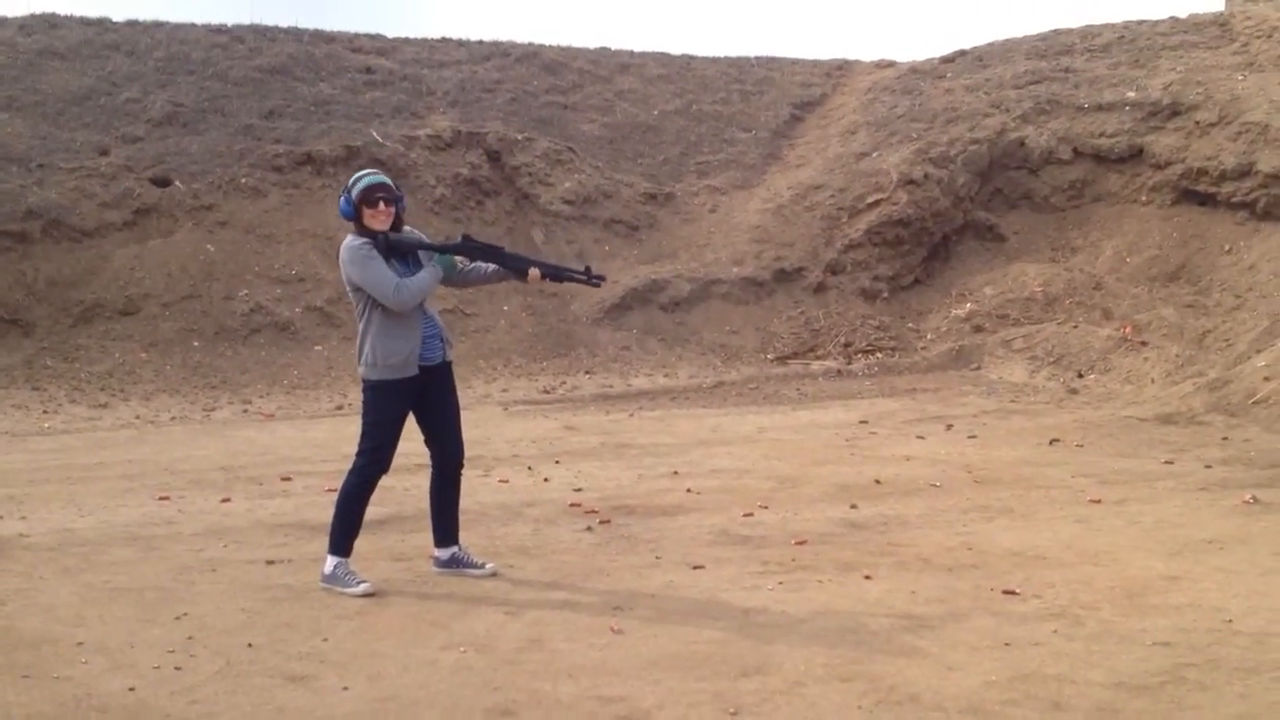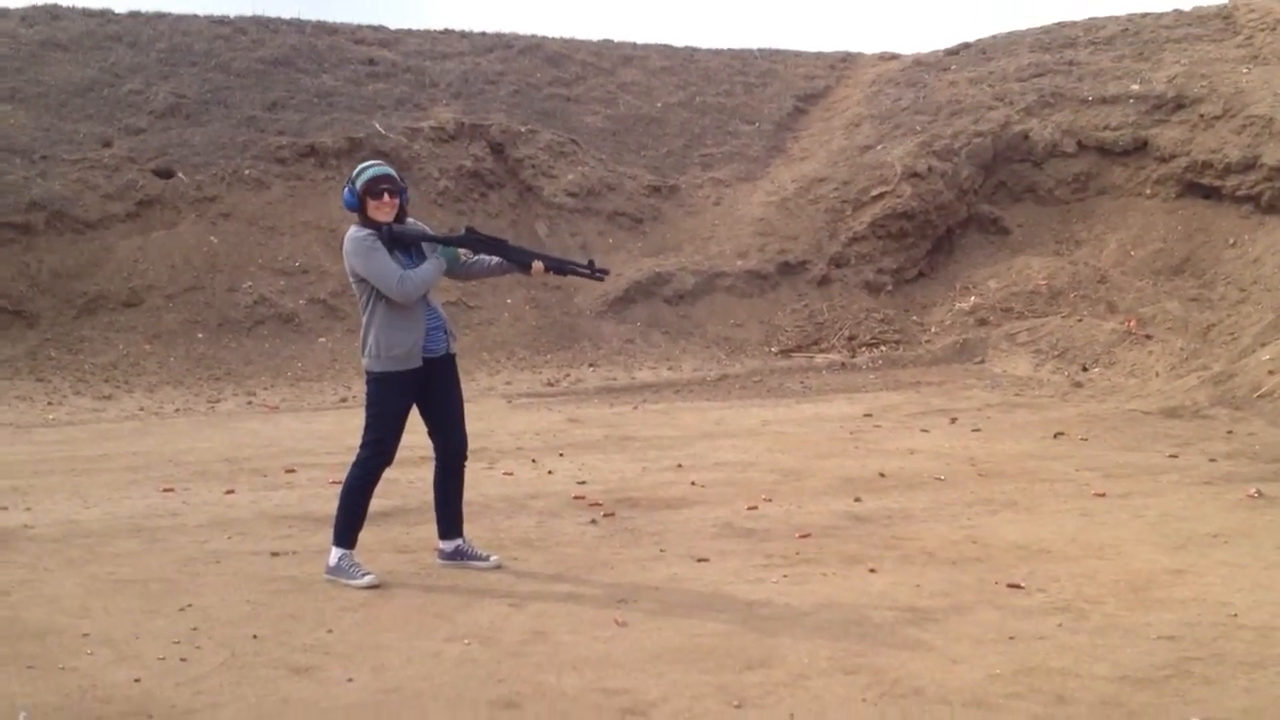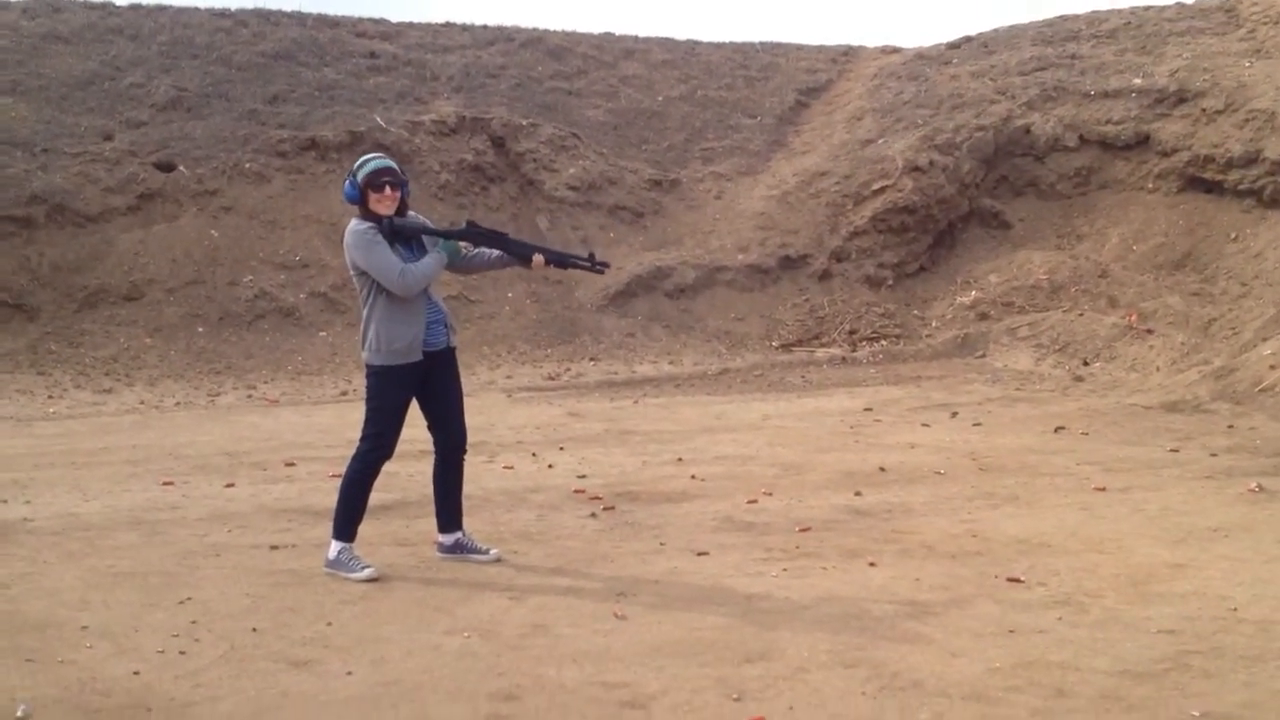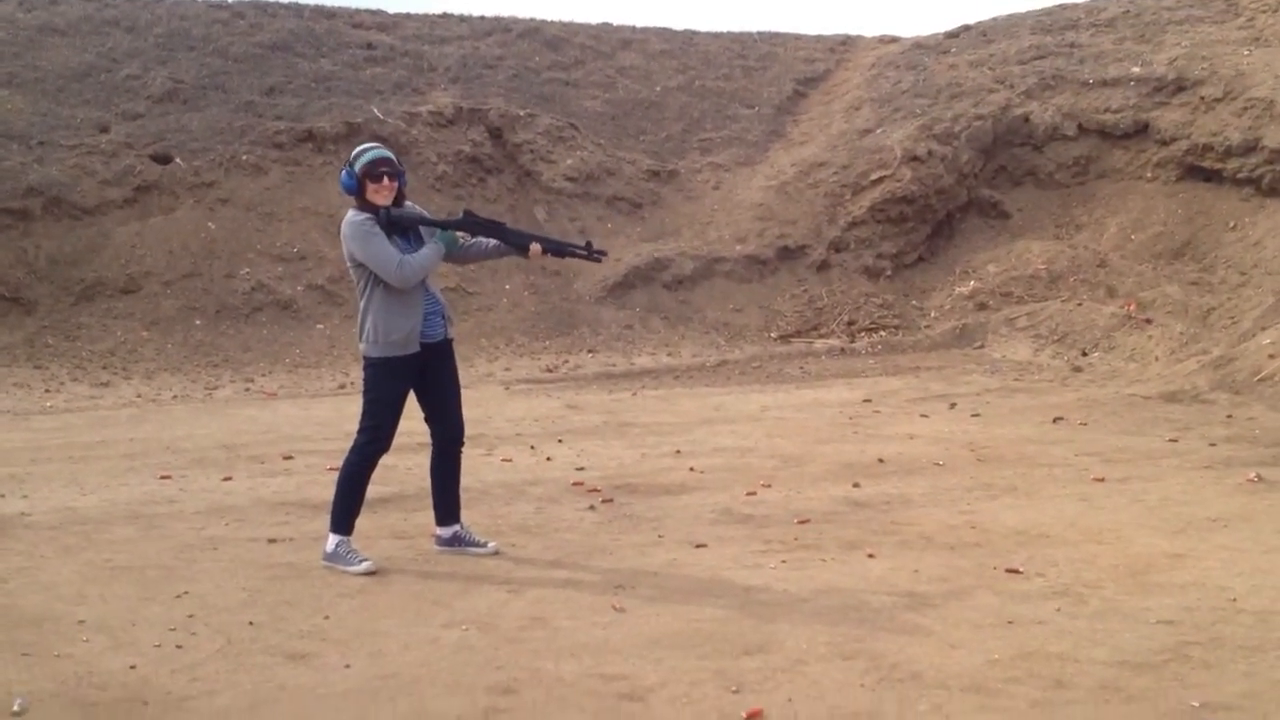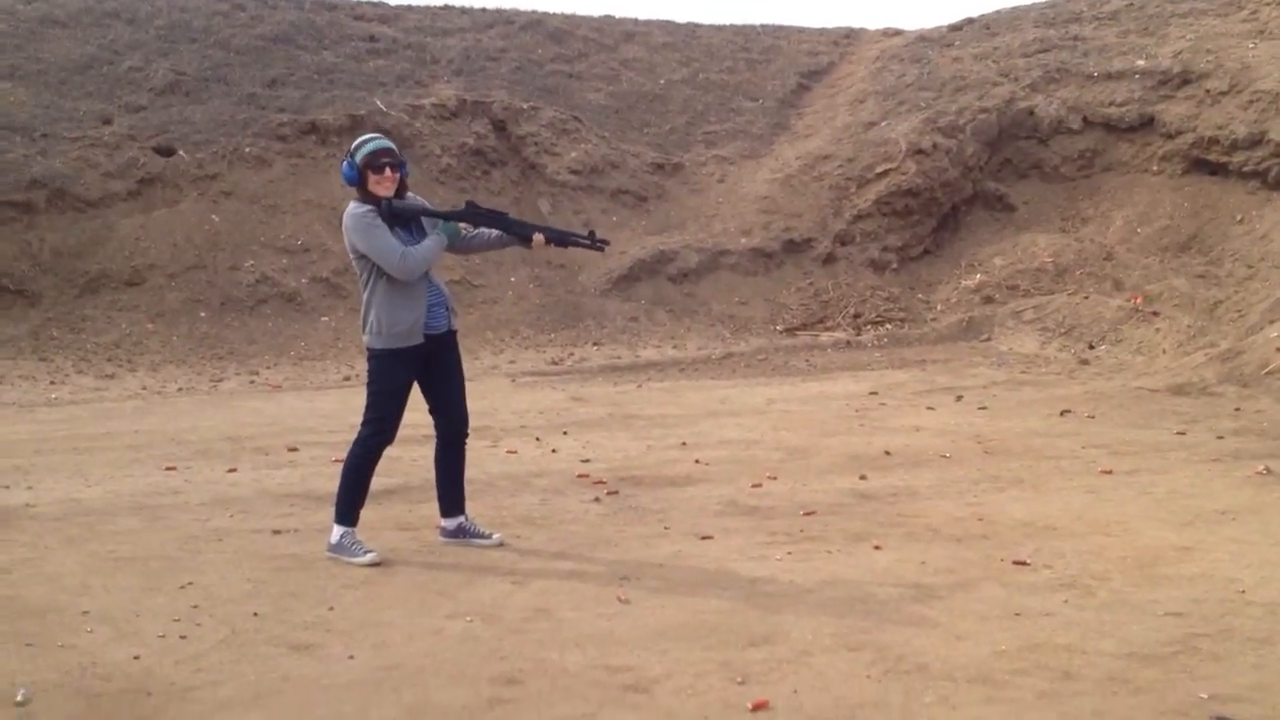
dt=0.1s
person 1, frame 1
left shoulder: (409, 239)
right shoulder: (355, 250)
left elbow: (458, 274)
right elbow: (399, 296)
left wrist: (513, 270)
right wrist: (434, 267)
left hip: (434, 364)
right hip: (389, 372)
left knee: (450, 456)
right knee: (371, 464)
left ankle: (448, 551)
right ankle: (336, 563)
person 1, frame 2
left shoulder: (413, 231)
right shoulder: (359, 241)
left elbow: (462, 267)
right elbow: (402, 288)
left wrist: (517, 264)
right wrist: (438, 260)
left hip: (437, 356)
right hip: (392, 364)
left knee: (453, 449)
right knee: (375, 456)
left ankle: (451, 543)
right ankle: (340, 555)
person 1, frame 3
left shoulder: (414, 224)
right shoulder: (360, 234)
left elbow: (462, 260)
right elbow: (404, 282)
left wrist: (517, 256)
right wrist: (440, 253)
left hip: (437, 349)
right hip: (392, 357)
left knee: (453, 442)
right knee: (375, 449)
left ankle: (451, 536)
right ankle: (340, 548)
person 1, frame 4
left shoulder: (411, 215)
right shoulder: (357, 225)
left elbow: (460, 250)
right elbow: (401, 273)
left wrist: (514, 246)
right wrist: (437, 244)
left hip: (434, 341)
right hip: (390, 349)
left knee: (450, 435)
right knee: (372, 442)
left ankle: (449, 529)
right ankle: (337, 542)
person 1, frame 5
left shoulder: (412, 206)
right shoulder: (359, 217)
left elbow: (462, 240)
right elbow: (404, 265)
left wrist: (517, 236)
right wrist: (440, 235)
left hip: (438, 333)
right hip: (394, 341)
left knee: (454, 425)
right knee: (377, 433)
left ankle: (454, 521)
right ankle: (342, 534)
